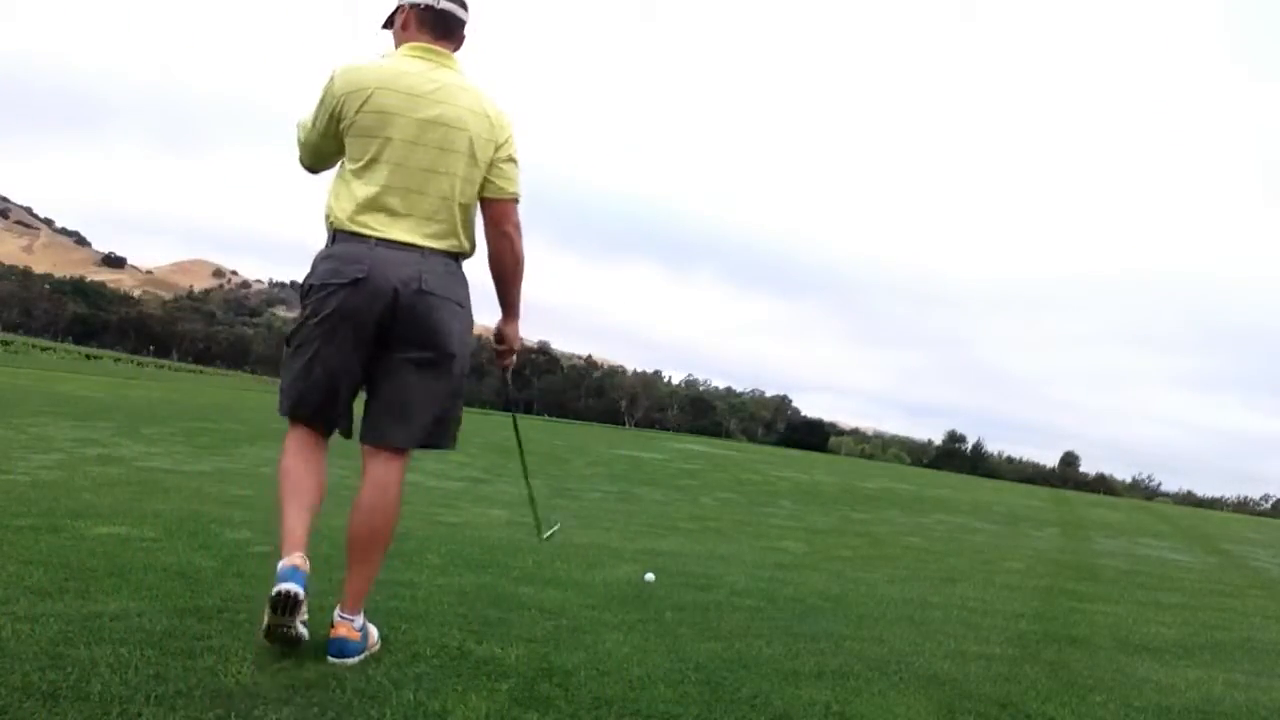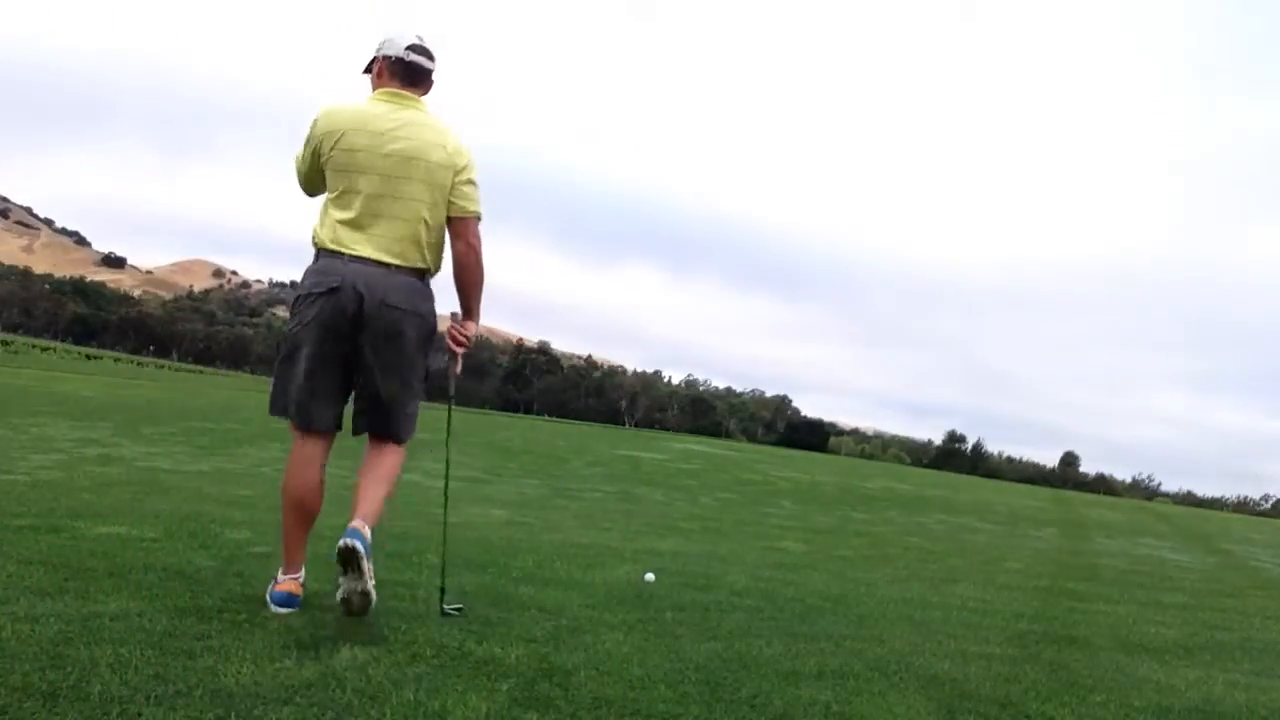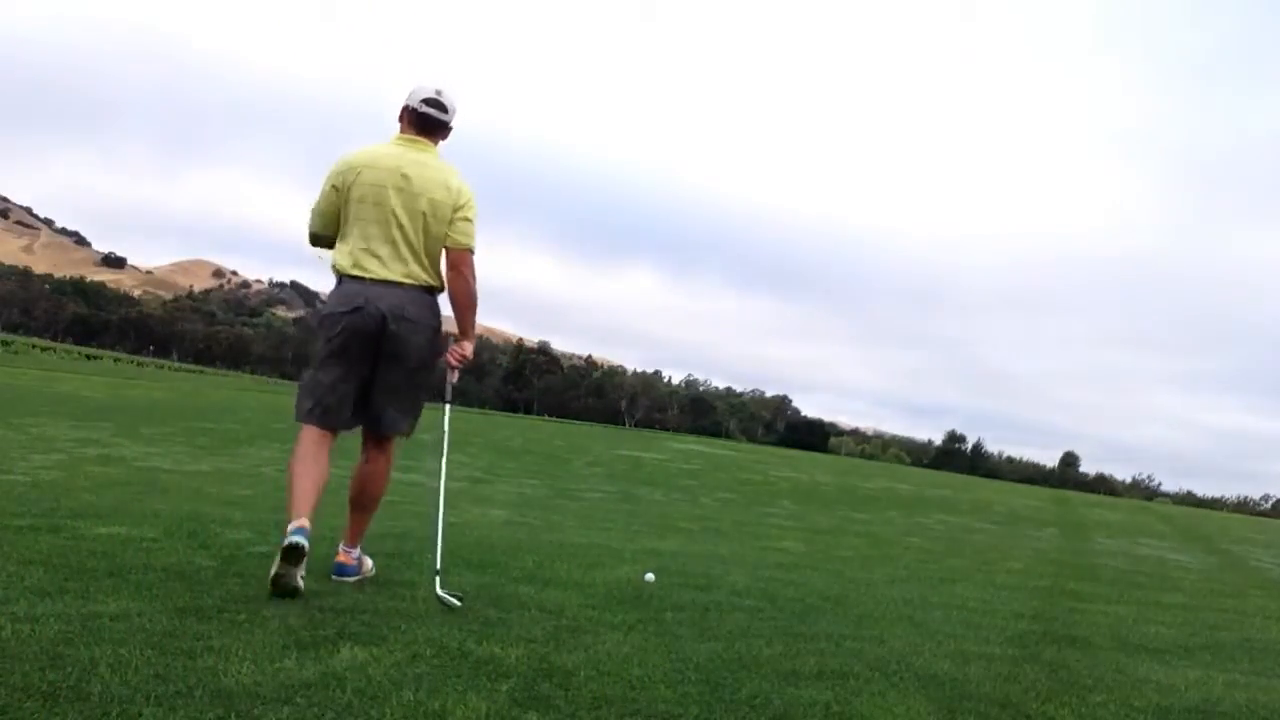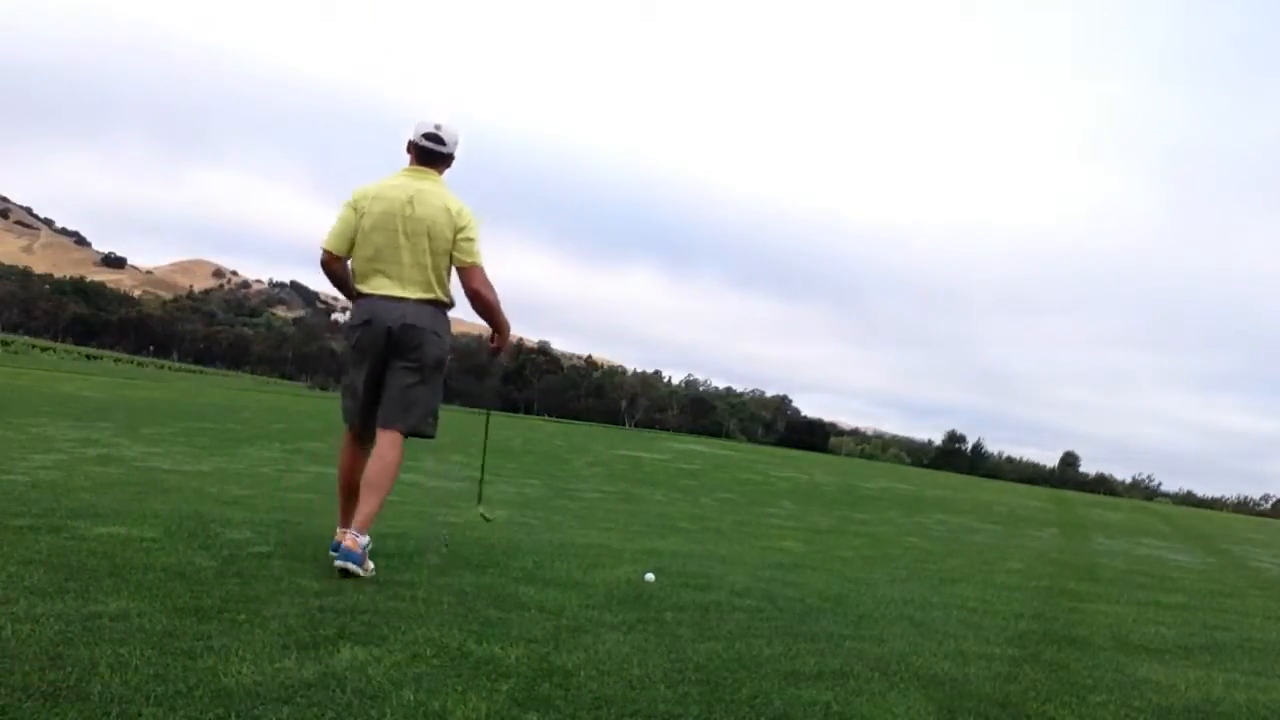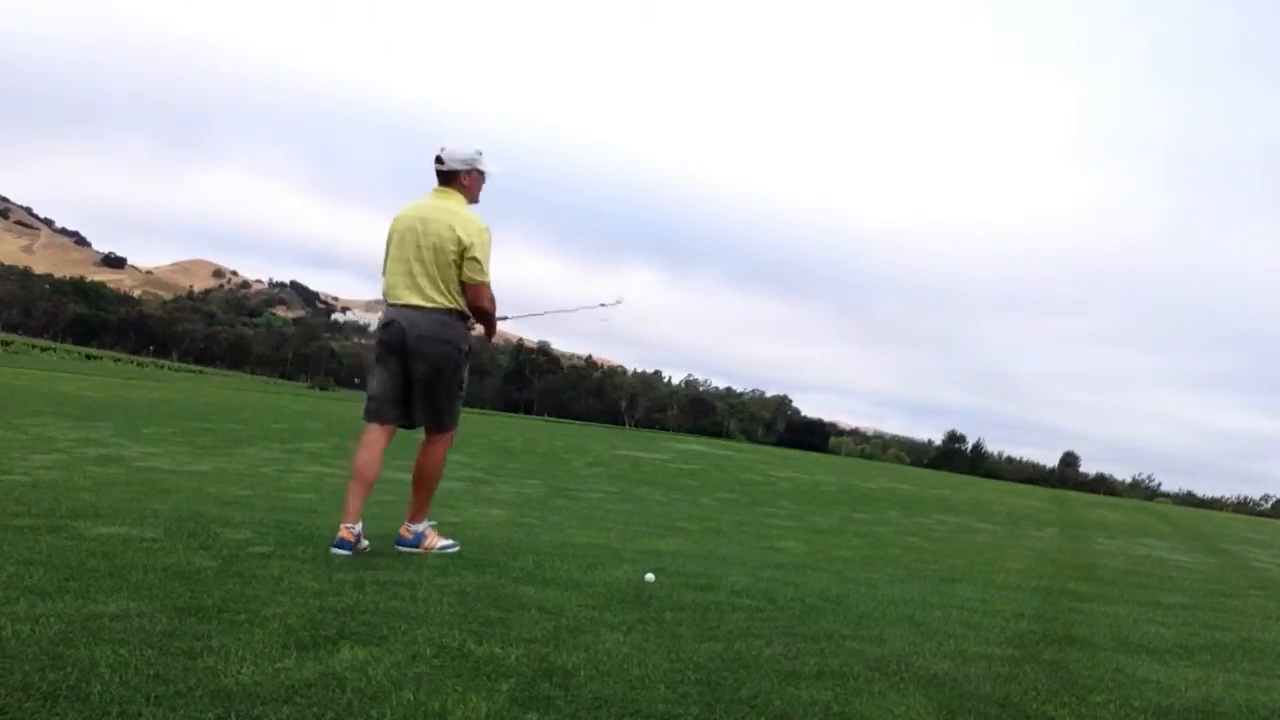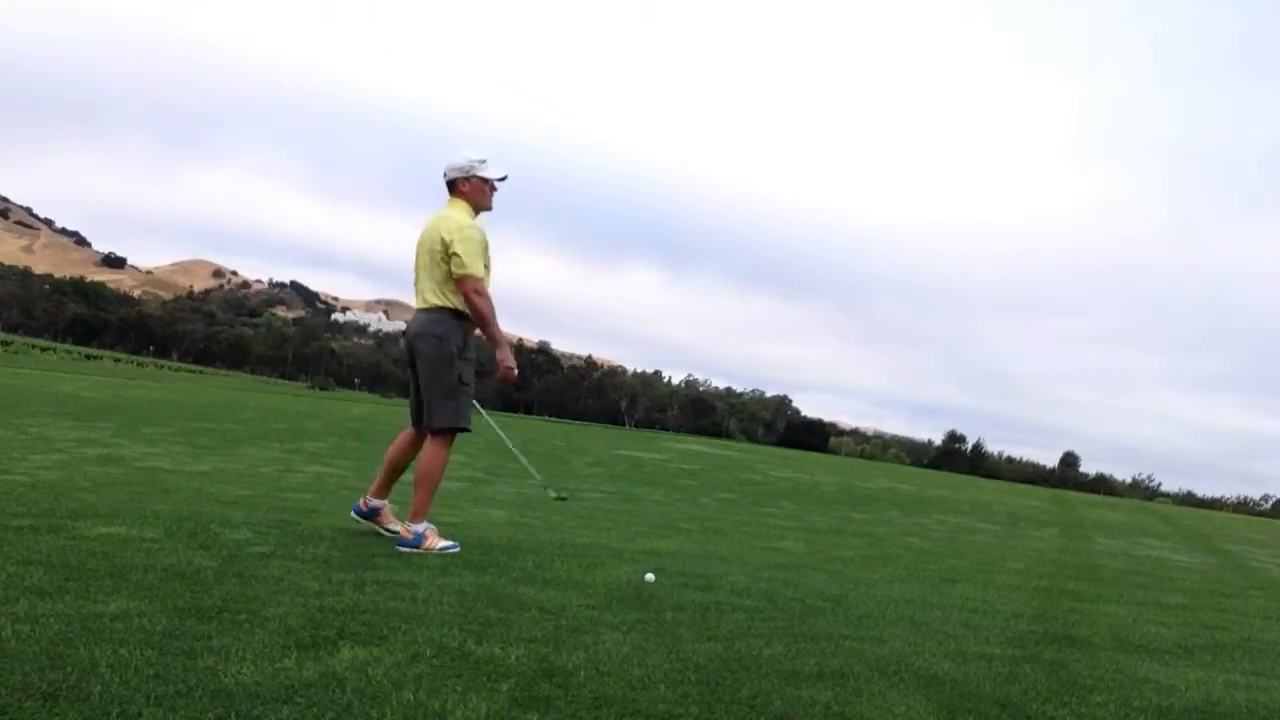
dt=0.5s
person 1, frame 1
left shoulder: (355, 79)
right shoulder: (487, 115)
left elbow: (311, 156)
right elbow: (504, 230)
right wrist: (510, 317)
left hip: (351, 266)
right hip: (435, 284)
left knee: (306, 427)
right knee: (386, 456)
left ankle: (293, 565)
right ankle: (349, 621)
person 1, frame 2
left shoulder: (334, 120)
right shoulder: (450, 147)
right elbow: (467, 243)
right wrist: (469, 316)
left hip: (333, 280)
right hip: (404, 296)
left knee: (311, 436)
right knee: (388, 439)
left ankle: (289, 578)
right ankle: (359, 532)
person 1, frame 3
left shoulder: (354, 165)
right shoulder: (455, 187)
left elbow: (319, 235)
right elbow: (460, 269)
right wrist: (466, 336)
left hip: (353, 299)
right hip: (415, 311)
left knee: (319, 426)
right knee: (379, 438)
left ankle: (298, 528)
right ankle: (350, 552)
person 1, frame 4
left shoulder: (366, 196)
right shoulder: (455, 210)
left elbow: (331, 259)
right elbow: (475, 284)
right wrist: (502, 327)
left hip: (370, 315)
right hip: (424, 323)
left knee: (359, 431)
right knee: (392, 436)
left ankle: (346, 532)
right ankle: (355, 539)
person 1, frame 5
left shoulder: (403, 216)
right shoulder: (472, 226)
right elbow: (480, 299)
right wrist: (490, 324)
left hip: (394, 322)
right hip: (442, 330)
left knee: (378, 426)
right knee: (438, 432)
left ankle: (350, 525)
right ankle: (414, 527)
person 1, frame 6
left shoulder: (433, 224)
right shoulder: (465, 227)
right elbow: (473, 293)
right wrist: (501, 345)
left hip: (422, 327)
right hip: (446, 330)
left knee: (421, 427)
right knee: (442, 431)
left ankle: (373, 501)
right ankle: (416, 528)
